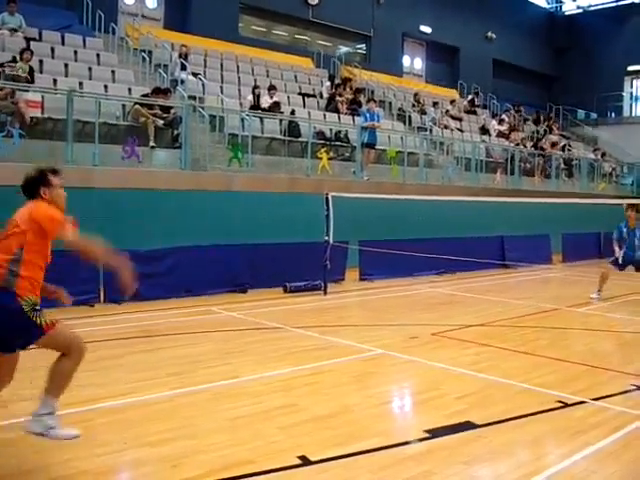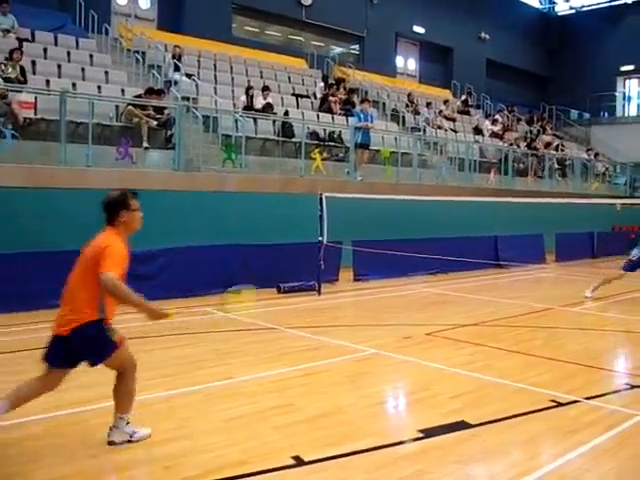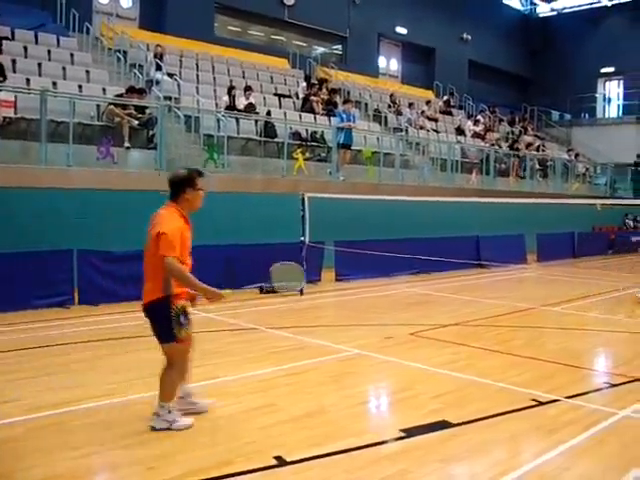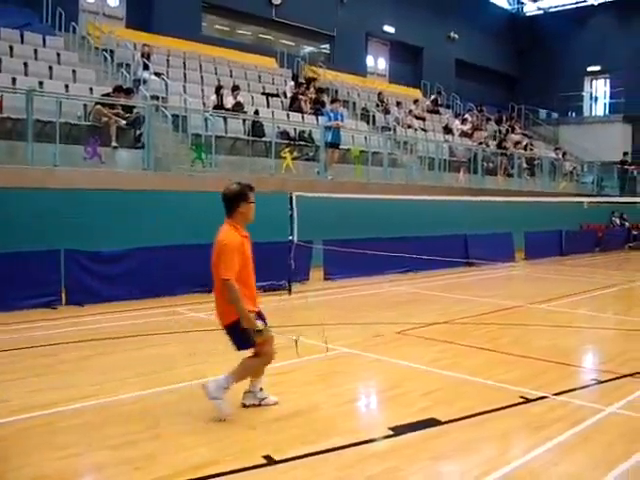
dt=0.3s
person 1, frame 1
left shoulder: (30, 219)
right shoulder: (43, 212)
right elbow: (77, 242)
left wrist: (50, 289)
right wrist: (117, 264)
right knee: (75, 346)
right ankle: (44, 415)
person 1, frame 2
left shoulder: (102, 241)
right shoulder: (115, 244)
right elbow: (108, 282)
left wrist: (127, 303)
right wrist: (144, 306)
left hip: (70, 320)
right hip: (88, 322)
left knee: (50, 379)
right knee: (127, 366)
right ankle: (121, 429)
person 1, frame 3
left shoulder: (168, 215)
right shoulder: (171, 222)
right elbow: (170, 264)
left wrist: (188, 288)
right wrist: (202, 289)
left hip: (165, 296)
right hip: (165, 300)
left knee: (182, 349)
right knee: (178, 356)
left ankle: (183, 399)
right ankle: (164, 415)
person 1, frame 4
left shoulder: (236, 234)
right shoulder: (232, 239)
right elbow: (227, 282)
right wrist: (244, 316)
left hip: (245, 307)
right hip: (239, 311)
left knee: (263, 348)
right knee: (266, 353)
left ankle: (255, 393)
right ankle: (219, 386)
